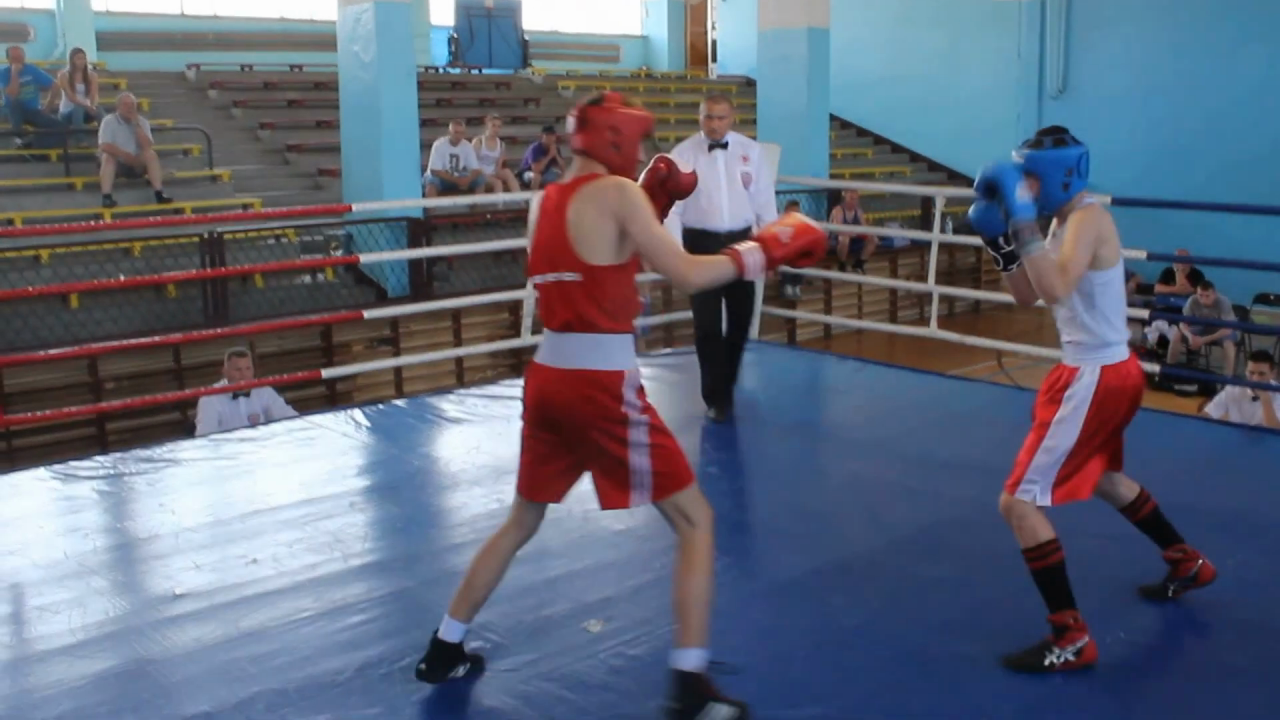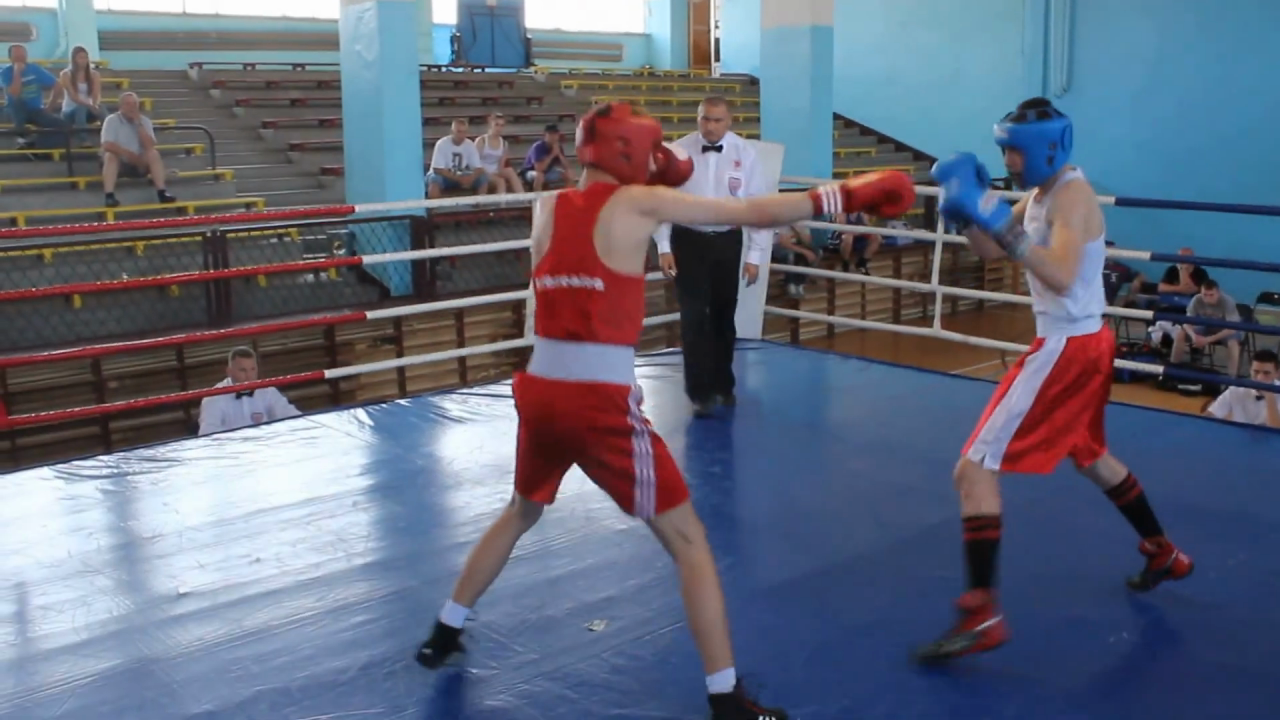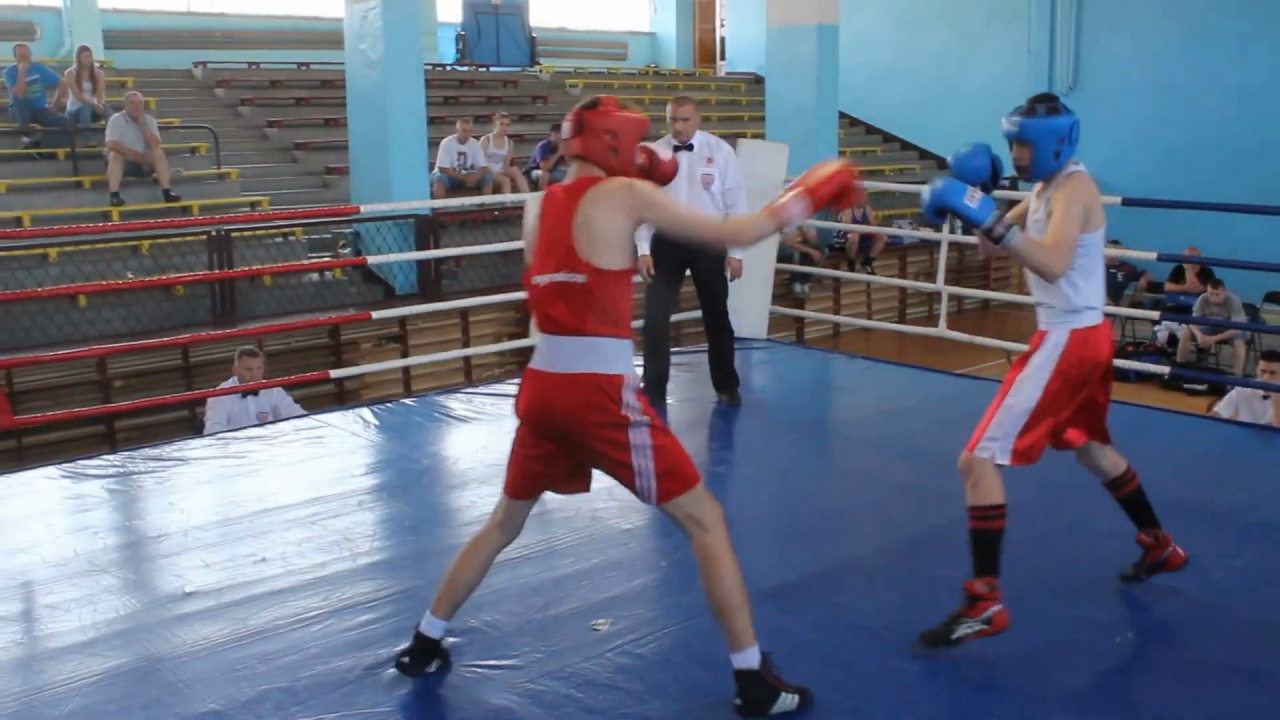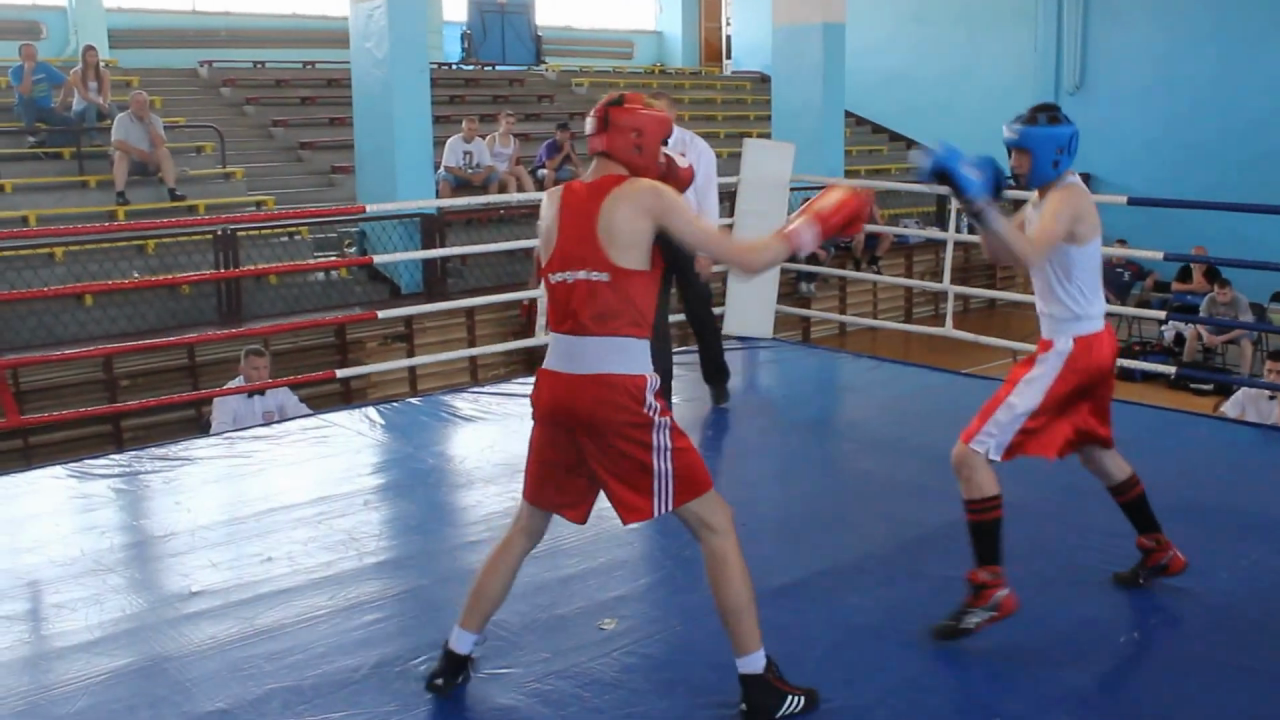
dt=0.3s
person 1, frame 1
left shoulder: (543, 203)
right shoulder: (616, 192)
right elbow: (686, 277)
left wrist: (656, 201)
right wrist: (763, 249)
left hip: (547, 382)
right hip: (604, 389)
left knee: (521, 523)
right knee: (694, 521)
left ankle: (444, 649)
person 1, frame 2
left shoulder: (548, 210)
right shoulder: (640, 202)
right elbow: (750, 213)
right wrist: (840, 193)
left hip: (542, 389)
right hip: (605, 401)
left knee: (521, 514)
right knee: (687, 543)
left ankle: (446, 633)
person 1, frame 3
left shoulder: (537, 206)
right shoulder: (624, 193)
right elbow: (733, 234)
right wrist: (804, 198)
left hip: (543, 387)
right hip: (603, 392)
left knee: (503, 523)
right knee: (704, 522)
left ankle: (424, 645)
person 1, frame 4
left shoulder: (553, 203)
right shoulder: (649, 196)
right elbow: (746, 259)
right wrist: (817, 222)
left hip: (556, 387)
right hip: (621, 393)
left knee: (525, 529)
right knee: (715, 527)
left ankle: (455, 658)
person 2, frame 1
left shoulder: (1087, 219)
right shoulder: (1064, 220)
left elbow: (1056, 291)
right elbow: (1026, 296)
left wrist: (1023, 223)
right wrist: (1001, 242)
left hip: (1098, 376)
right hip: (1088, 369)
left knee: (1019, 502)
right knee: (1101, 476)
left ankle: (1071, 636)
right ankle: (1187, 562)
person 2, frame 2
left shoulder: (1071, 194)
right shoulder: (1043, 192)
left elbow: (1061, 278)
right elbow: (990, 250)
left wrist: (1000, 221)
right wrist: (977, 204)
left hip: (1067, 350)
right hip: (1086, 344)
left knee: (973, 471)
right knee: (1091, 456)
left ankle: (981, 617)
right ankle: (1163, 553)
person 2, frame 3
left shoulder: (1074, 188)
right shoulder: (1045, 188)
left elbow: (1053, 265)
right elbow: (996, 248)
left wrist: (985, 214)
right wrist: (978, 208)
left hip: (1069, 341)
right hip: (1084, 337)
left knee: (978, 460)
right knee: (1091, 446)
left ankle: (984, 601)
right ankle: (1159, 546)
person 2, frame 4
left shoulder: (1067, 197)
right shoulder: (1046, 196)
left elbow: (1029, 253)
right elbow: (997, 250)
left wrist: (975, 196)
right wrist: (981, 197)
left hip: (1072, 349)
right hip: (1087, 343)
left knee: (973, 453)
right knee: (1098, 451)
left ankle: (990, 587)
right ankle: (1160, 552)
person 3, frame 1
left shoulder: (751, 151)
right shoulder: (682, 154)
left elbow: (765, 202)
right elbow: (671, 208)
left hip: (741, 242)
right hip: (700, 244)
left knee: (741, 321)
right knee: (707, 326)
left ankle: (726, 384)
right ankle: (716, 399)
person 3, frame 2
left shoulder: (746, 154)
right shoulder: (679, 151)
left wrist: (755, 255)
right wrist: (663, 248)
left hip: (727, 241)
right hip: (687, 240)
left knee: (722, 319)
right knee: (693, 319)
left ankle: (722, 386)
right ankle: (699, 393)
person 3, frame 3
left shoulder: (720, 151)
left elbow: (736, 203)
left wrist: (735, 251)
right wrist: (643, 249)
right hip: (667, 241)
left knee: (716, 317)
right knee: (655, 316)
left ankle: (726, 384)
right ankle: (654, 389)
person 3, frame 4
left shoulder: (696, 148)
left elbow: (709, 201)
left knee: (700, 314)
right knee: (652, 318)
left ankle: (718, 380)
right ankle: (662, 388)
